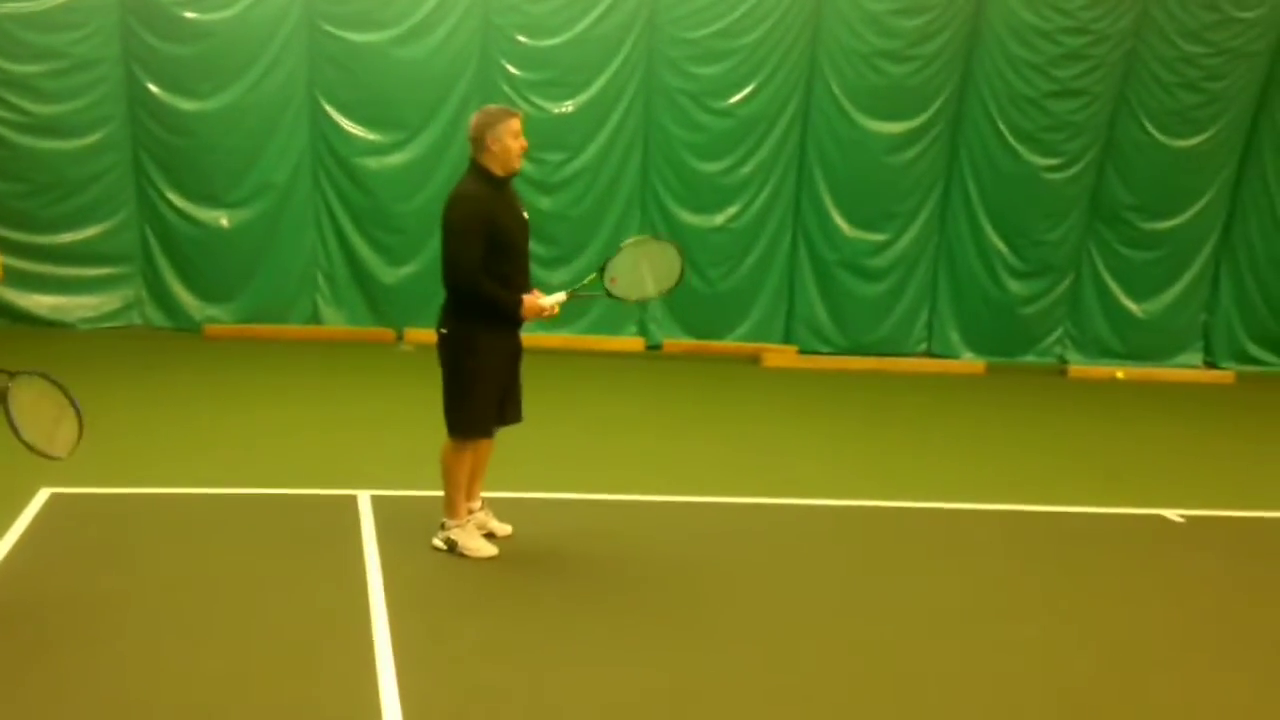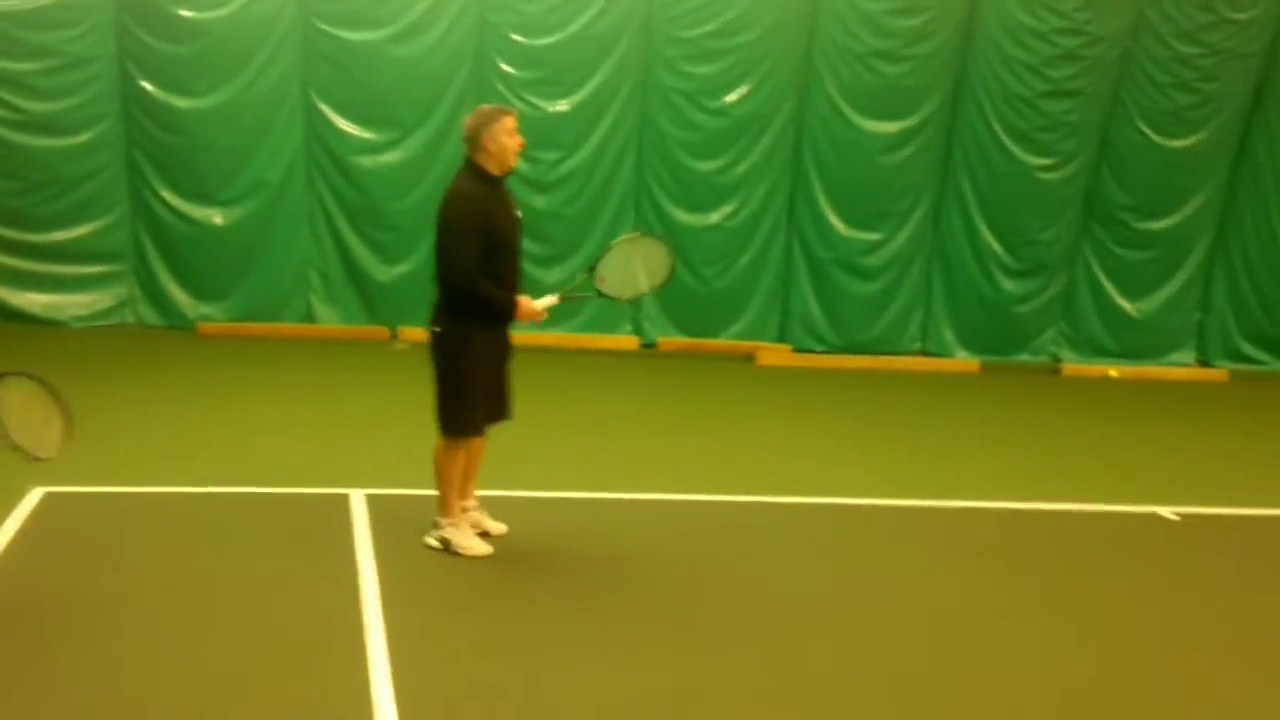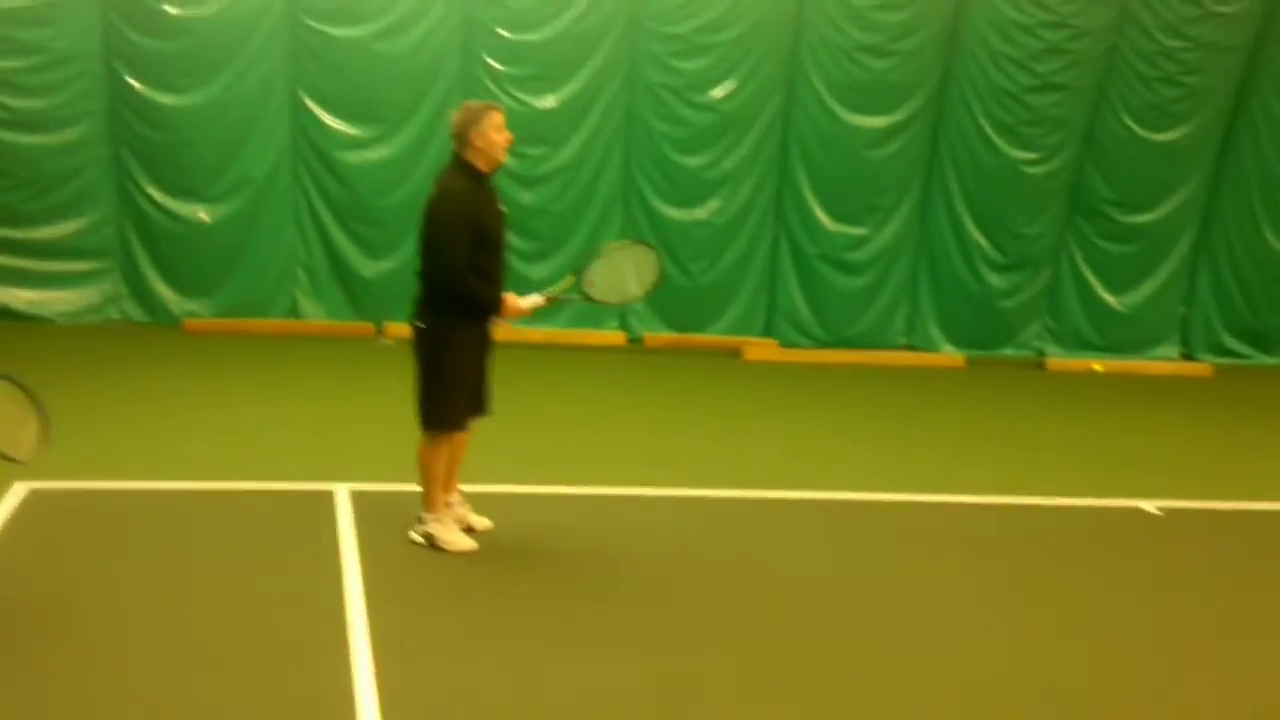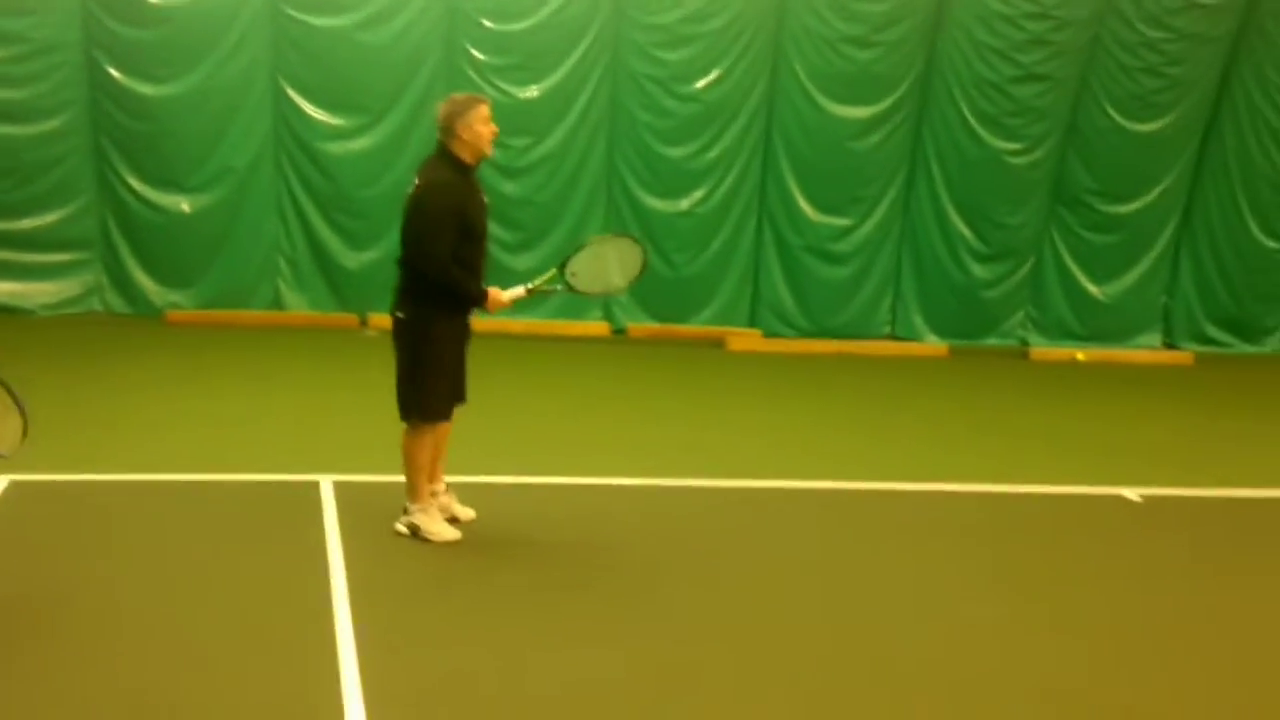
dt=0.1s
person 1, frame 1
left shoulder: (503, 192)
right shoulder: (470, 200)
right elbow: (464, 277)
left wrist: (526, 294)
right wrist: (516, 304)
left hip: (500, 330)
right hip: (471, 332)
left knee: (488, 425)
right knee: (467, 429)
left ankle: (473, 507)
right ankle: (453, 524)
person 1, frame 2
left shoulder: (496, 190)
right shoulder: (465, 198)
right elbow: (460, 276)
left wrist: (515, 299)
right wrist: (510, 305)
left hip: (490, 328)
right hip: (463, 330)
left knee: (479, 423)
right knee: (459, 428)
left ankle: (467, 506)
right ankle: (447, 523)
person 1, frame 3
left shoulder: (477, 185)
right shoulder: (455, 195)
right elbow: (449, 274)
left wrist: (494, 301)
right wrist: (498, 304)
left hip: (468, 322)
right hip: (446, 325)
left knee: (463, 417)
right knee: (442, 423)
left ankle: (450, 500)
right ankle: (431, 519)
person 1, frame 4
left shoulder: (459, 176)
right shoulder: (439, 187)
right elbow: (432, 265)
left wrist: (475, 293)
right wrist: (481, 296)
left hip: (448, 312)
right hip: (426, 315)
left knee: (443, 407)
right knee: (424, 413)
left ankle: (435, 490)
right ankle: (416, 510)
